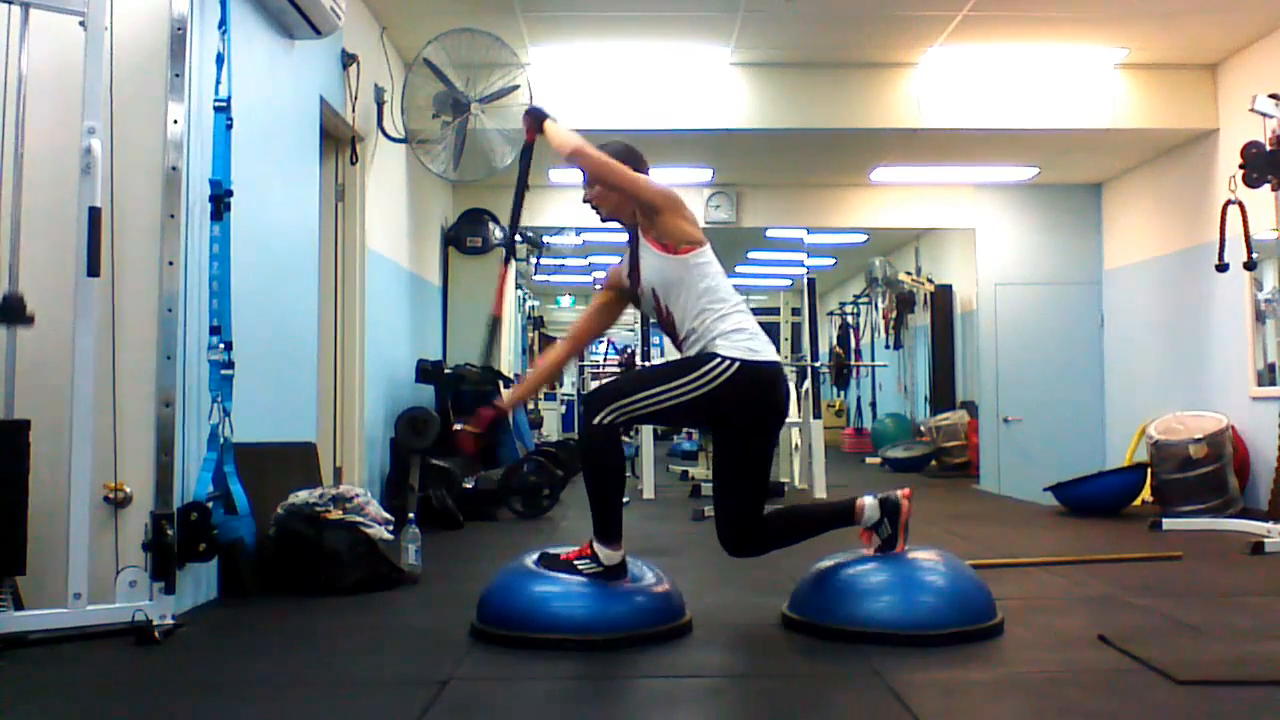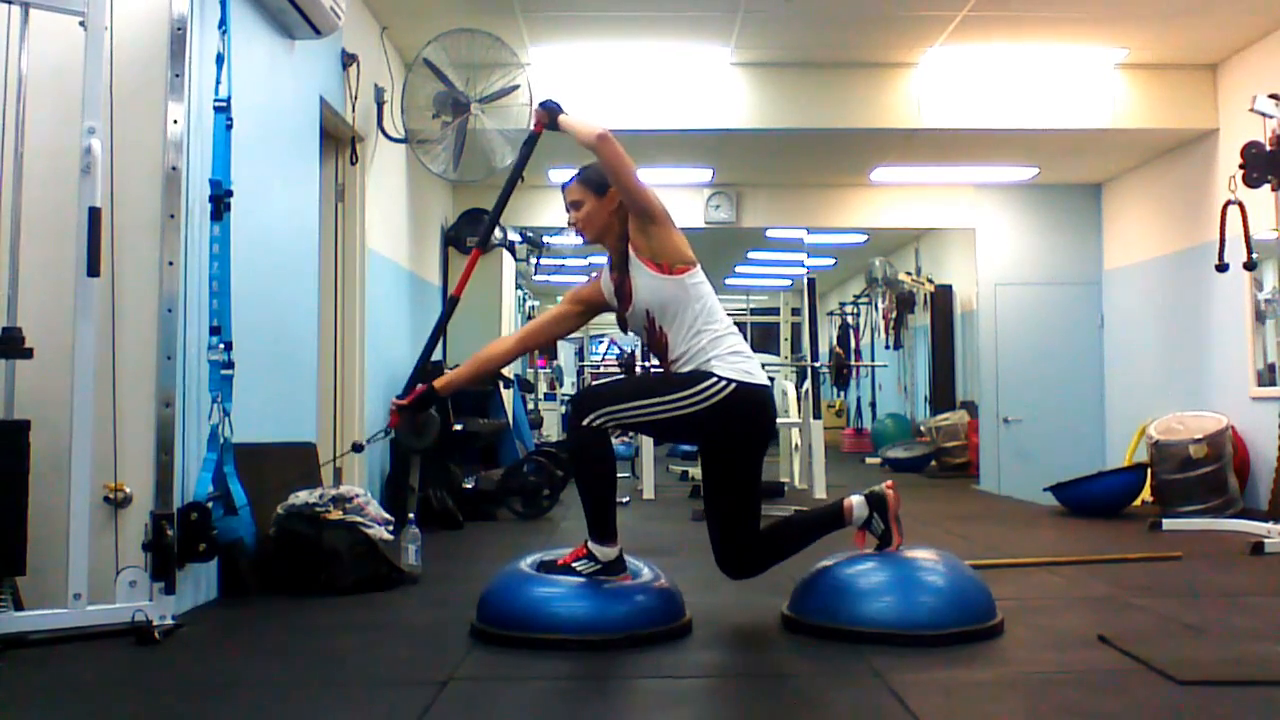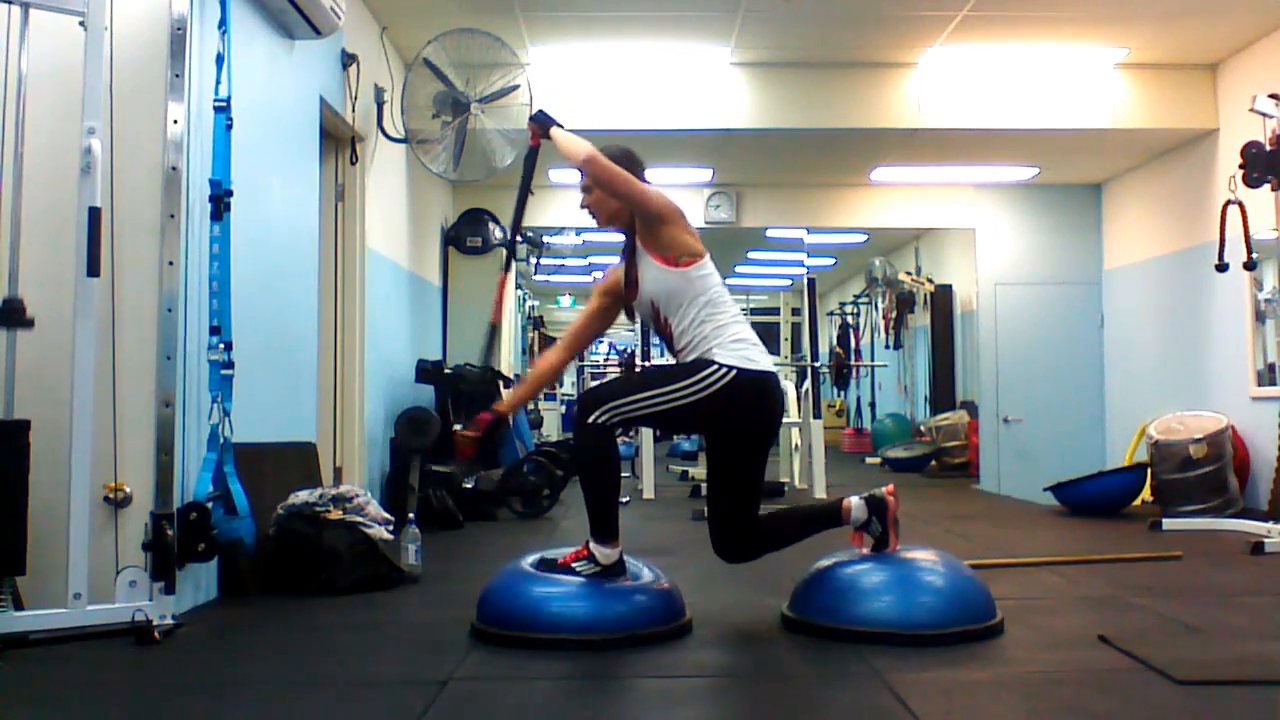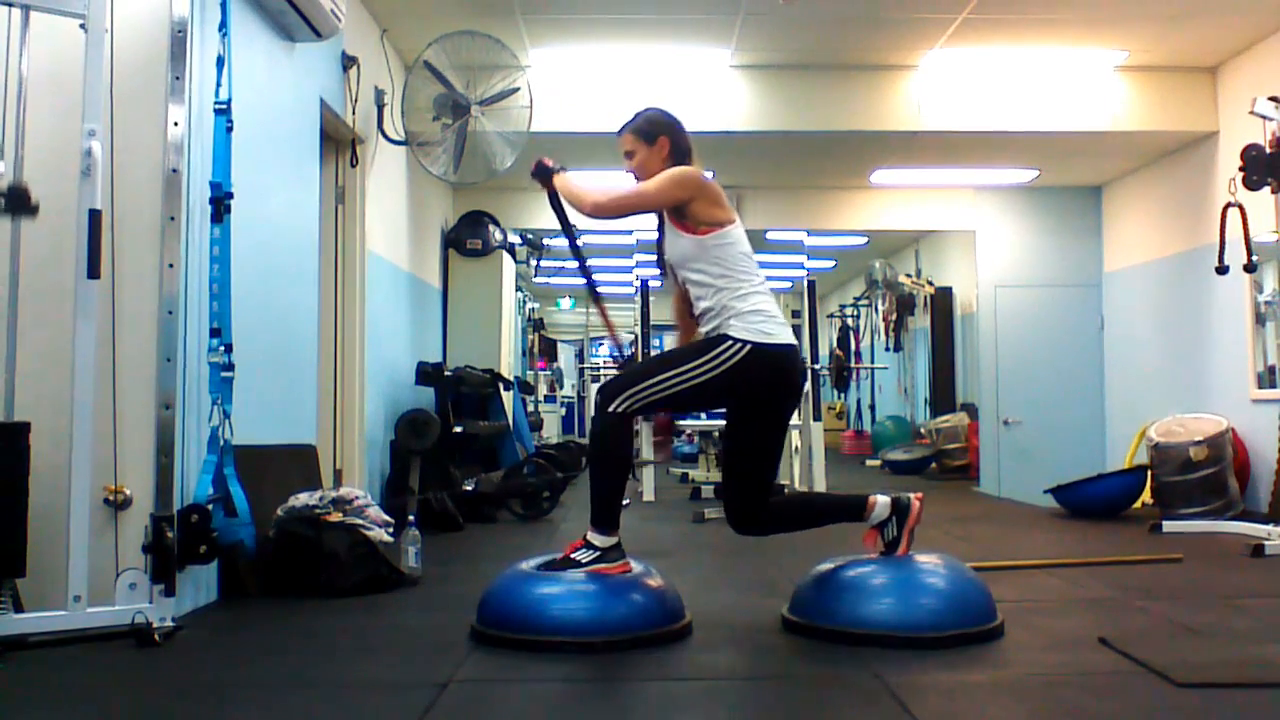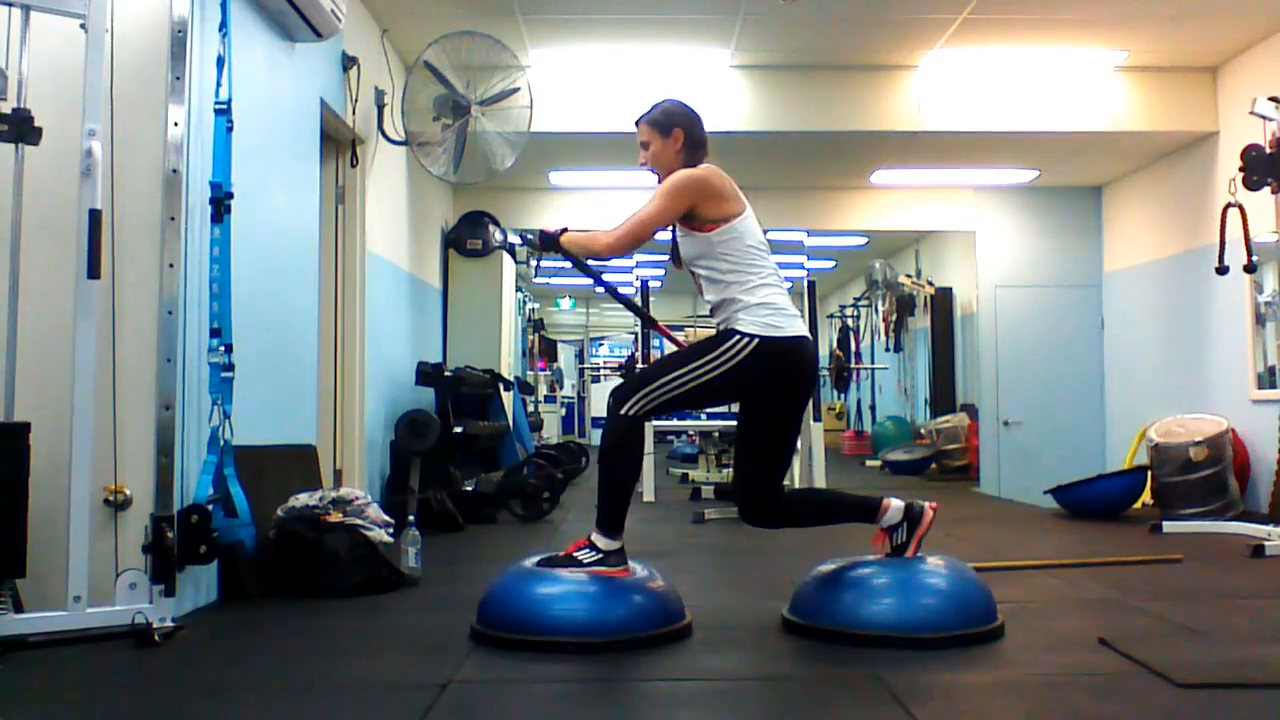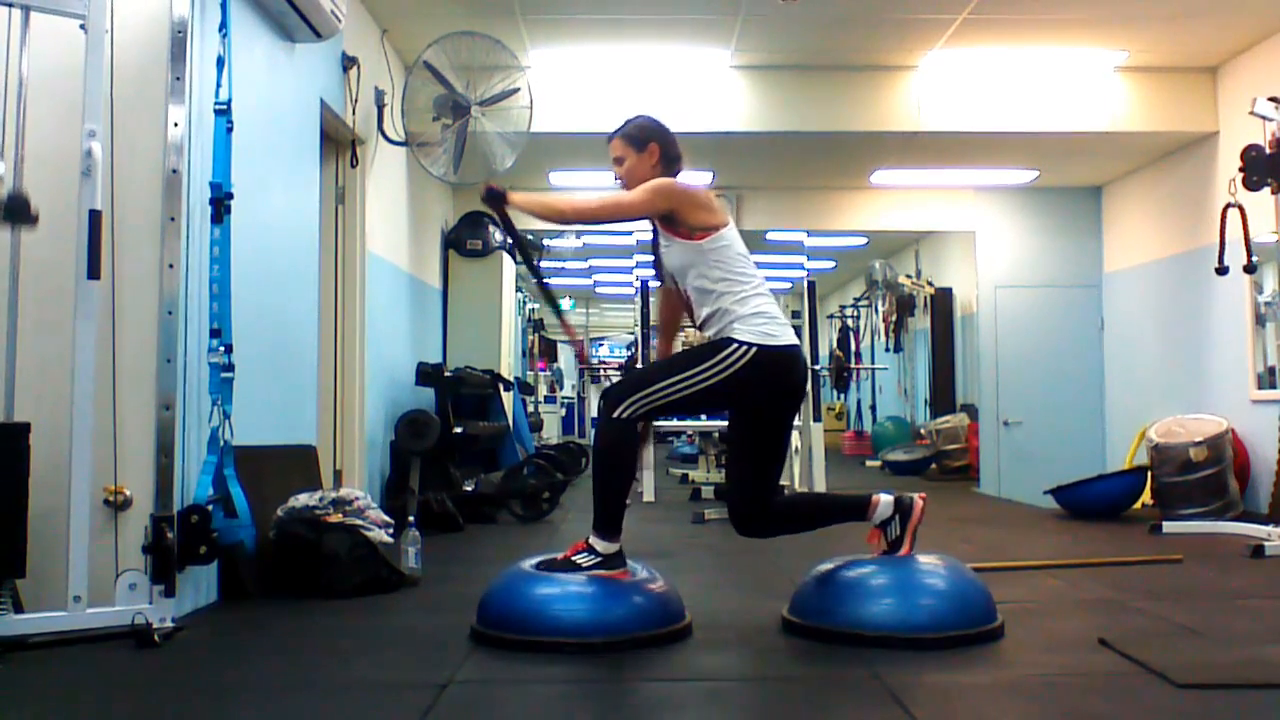
dt=0.4s
person 1, frame 1
left shoulder: (661, 208)
right shoulder: (623, 275)
left elbow: (579, 152)
right elbow: (567, 345)
left wrist: (543, 122)
right wrist: (500, 408)
left hip: (740, 369)
right hip: (752, 385)
left knee: (597, 410)
right knee: (742, 537)
left ankle: (607, 554)
right ankle: (872, 509)
person 1, frame 2
left shoulder: (653, 231)
right shoulder: (599, 292)
left elbow: (603, 141)
right elbow: (514, 343)
left wrist: (557, 118)
right wrist: (434, 388)
left hip: (735, 391)
right hip: (727, 403)
left knee: (586, 411)
right knee: (739, 559)
left ankle: (603, 554)
right ankle: (862, 507)
person 1, frame 3
left shoulder: (662, 216)
right shoulder: (617, 277)
left elbow: (591, 161)
right elbow: (563, 351)
left wrist: (554, 131)
right wrist: (498, 411)
left hip: (737, 379)
right hip: (745, 392)
left knee: (595, 413)
right knee: (735, 542)
left ankle: (603, 555)
right ankle: (864, 508)
person 1, frame 4
left shoulder: (689, 183)
right shoulder: (679, 220)
left elbow: (598, 205)
right elbow: (689, 320)
left wrist: (555, 176)
right wrist: (670, 405)
left hip: (751, 348)
right hip: (773, 362)
left knee: (614, 399)
right knee: (748, 513)
left ankle: (602, 545)
right ankle: (887, 509)
person 1, frame 5
left shoulder: (695, 182)
right shoulder: (704, 193)
left elbow: (612, 244)
left wrist: (558, 240)
left hip: (762, 342)
right hip: (789, 352)
left knee: (628, 403)
right knee: (760, 504)
left ankle: (606, 546)
right ankle: (898, 513)
person 1, frame 6
left shoulder: (679, 195)
right shoulder: (666, 235)
left elbow: (576, 210)
right elbow: (666, 332)
left wrist: (509, 198)
right wrist: (638, 418)
left hip: (755, 351)
right hip: (773, 364)
left knee: (618, 404)
right knee: (754, 516)
left ankle: (604, 550)
right ankle: (887, 507)
